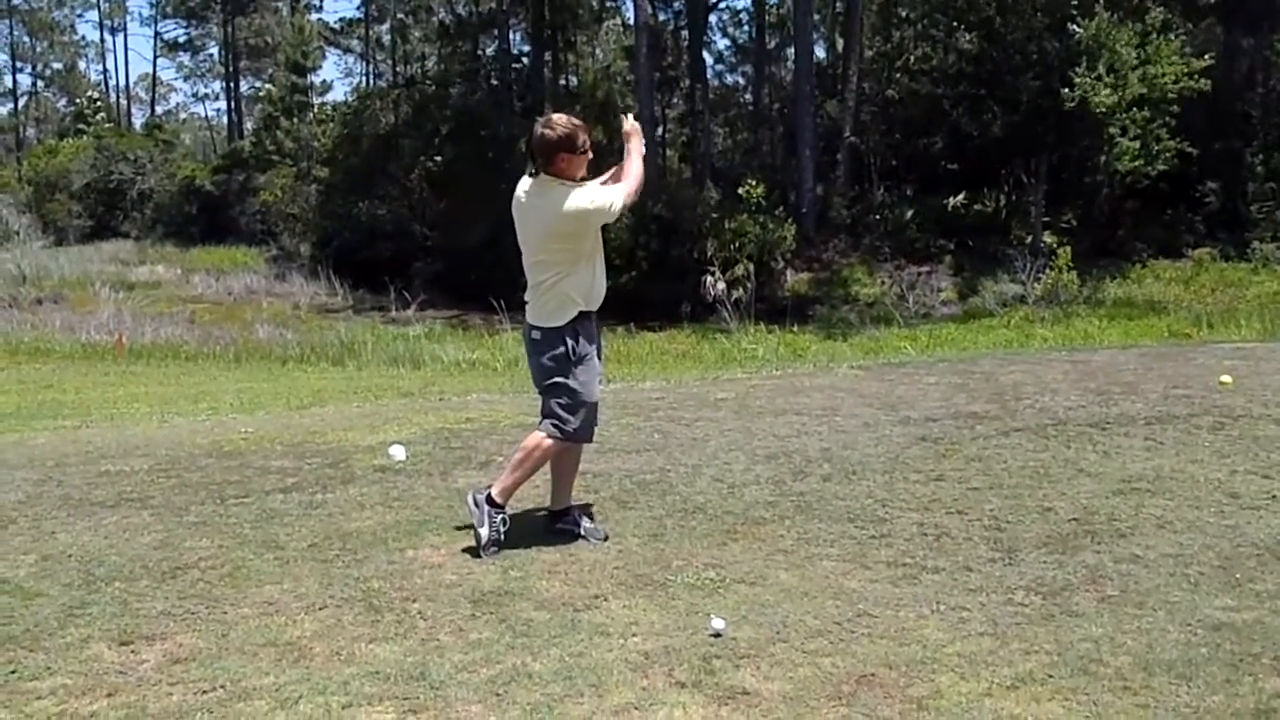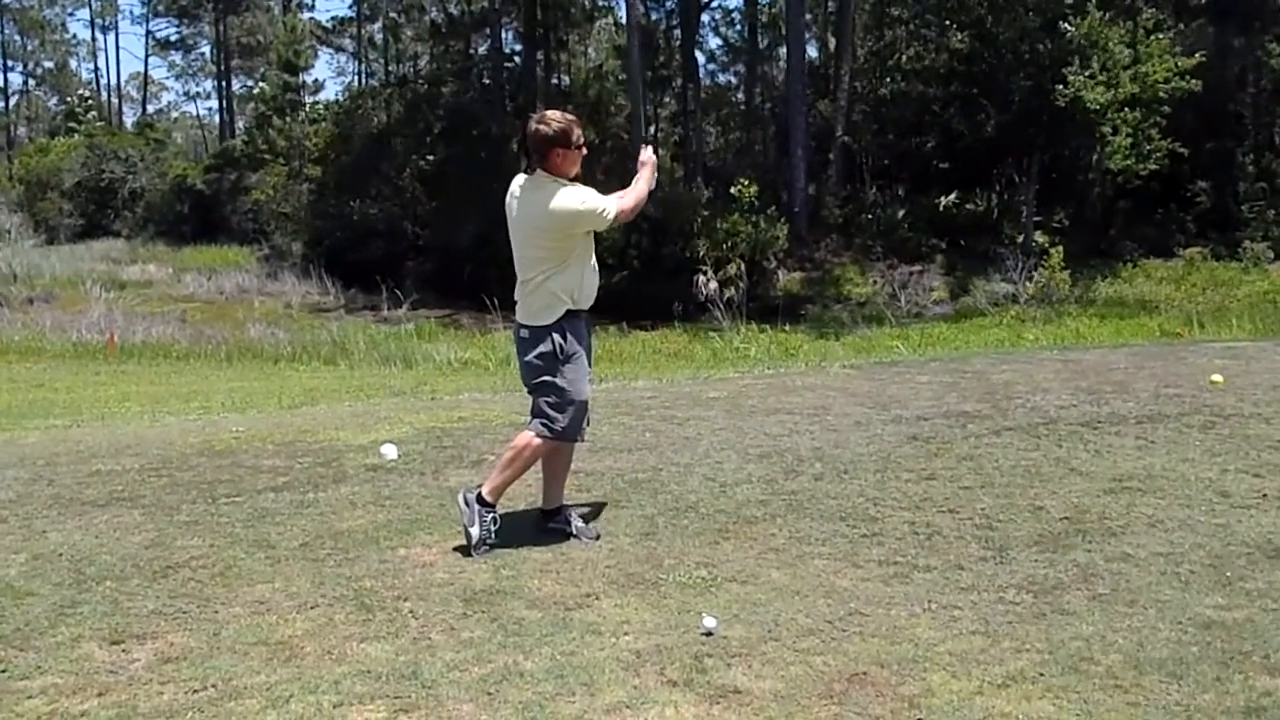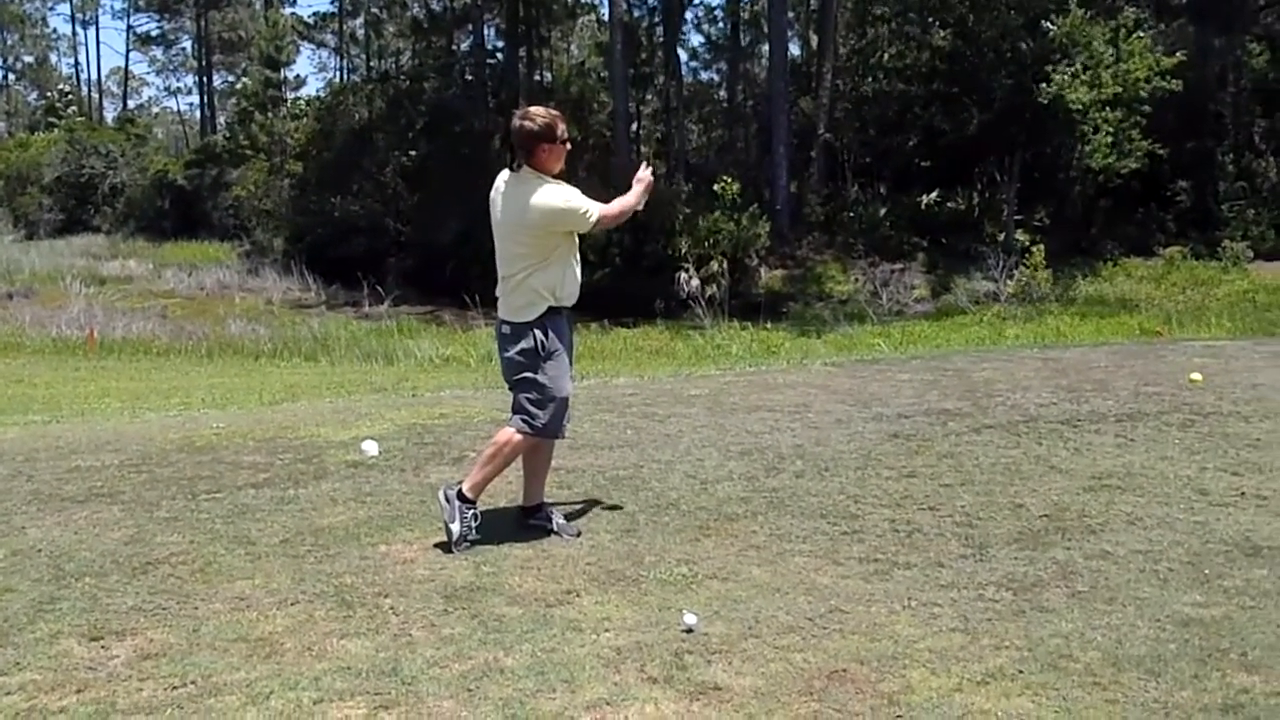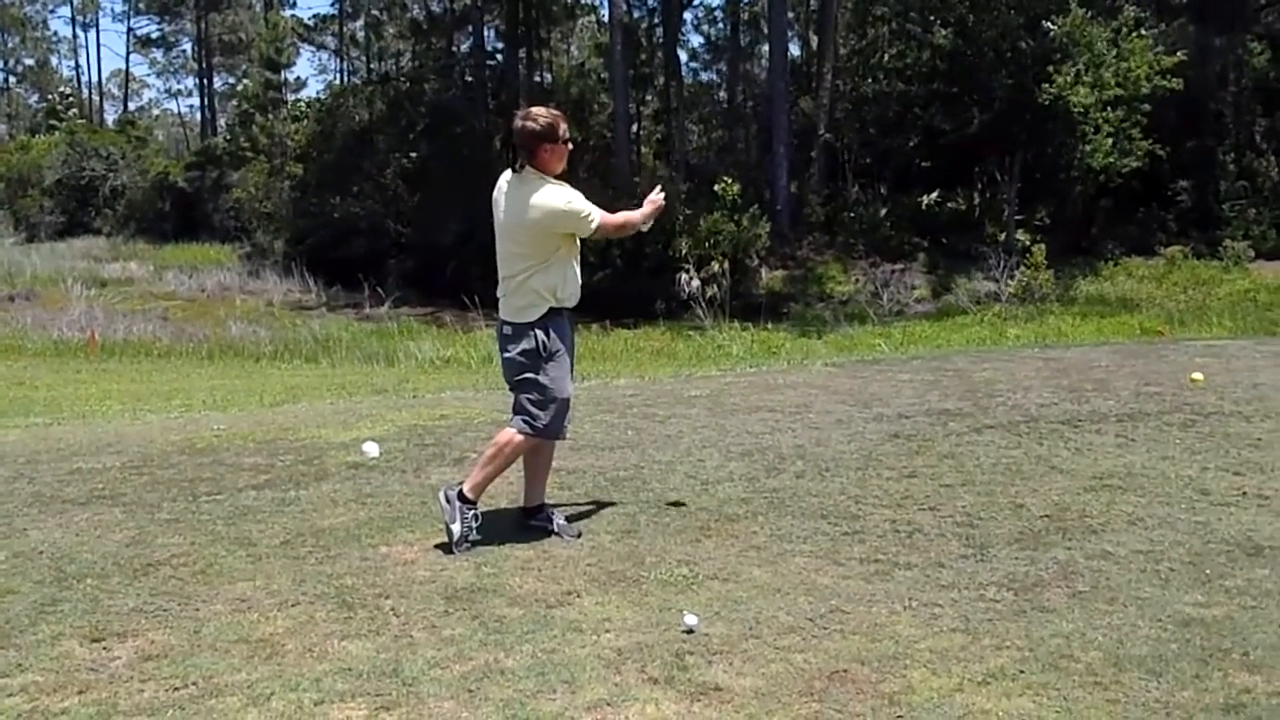
dt=0.2s
person 1, frame 1
left shoulder: (527, 190)
right shoulder: (577, 203)
right elbow: (629, 191)
left wrist: (623, 163)
right wrist: (634, 145)
left hip: (554, 321)
right hip: (567, 328)
left knee: (577, 420)
right knee: (563, 424)
left ankle: (562, 510)
right ankle: (492, 500)
person 1, frame 2
left shoulder: (521, 187)
right shoulder: (569, 201)
right elbow: (623, 210)
left wrist: (631, 185)
right wrist: (646, 175)
left hip: (545, 319)
right hip: (556, 326)
left knee: (568, 419)
right knee: (553, 423)
left ankle: (553, 508)
right ankle: (483, 499)
person 1, frame 3
left shoulder: (506, 184)
right shoulder: (554, 198)
right elbow: (607, 216)
left wrist: (629, 196)
right wrist: (639, 191)
left hip: (527, 316)
right hip: (538, 323)
left knee: (548, 416)
right knee: (534, 419)
left ankle: (534, 505)
right ankle: (464, 495)
person 1, frame 4
left shoulder: (508, 184)
right shoulder: (556, 200)
right elbow: (610, 225)
left wrist: (631, 221)
right wrist: (646, 212)
left hip: (528, 317)
right hip: (539, 323)
left knee: (549, 416)
right knee: (535, 420)
left ankle: (535, 506)
right ankle: (465, 496)
